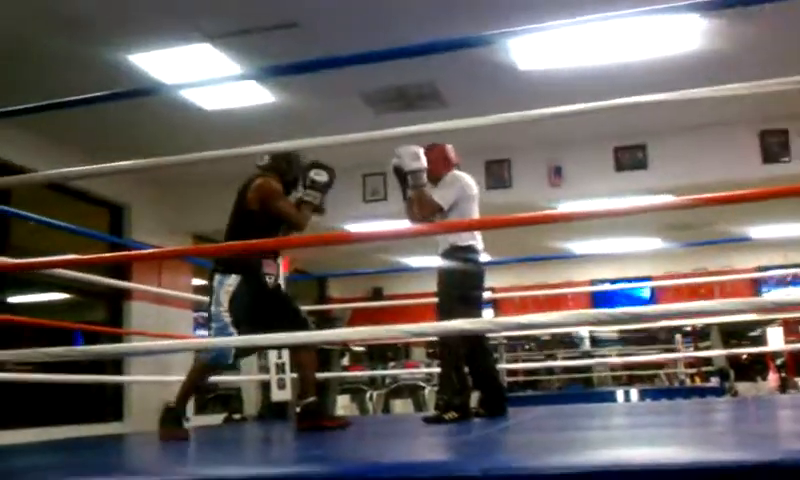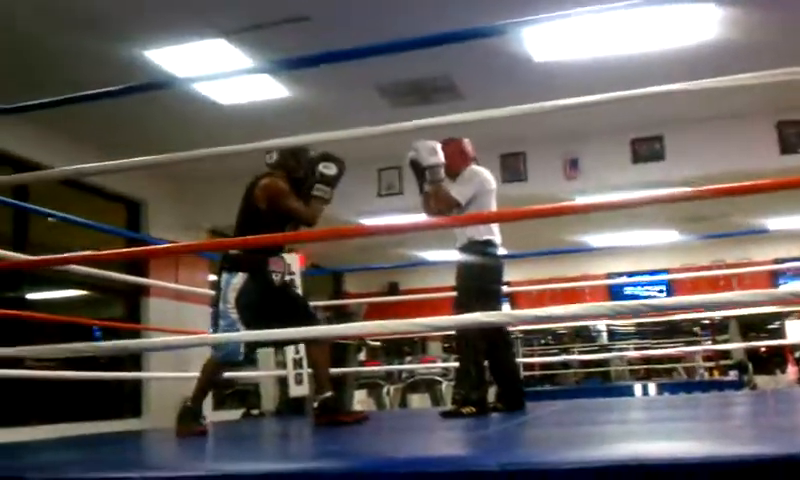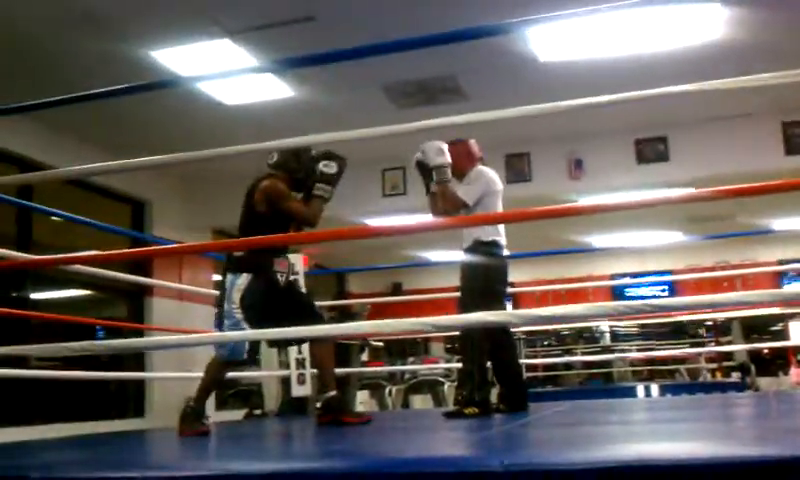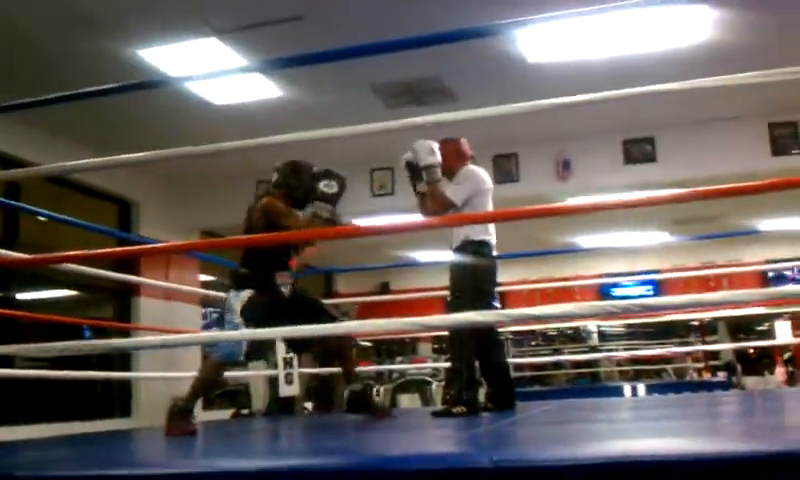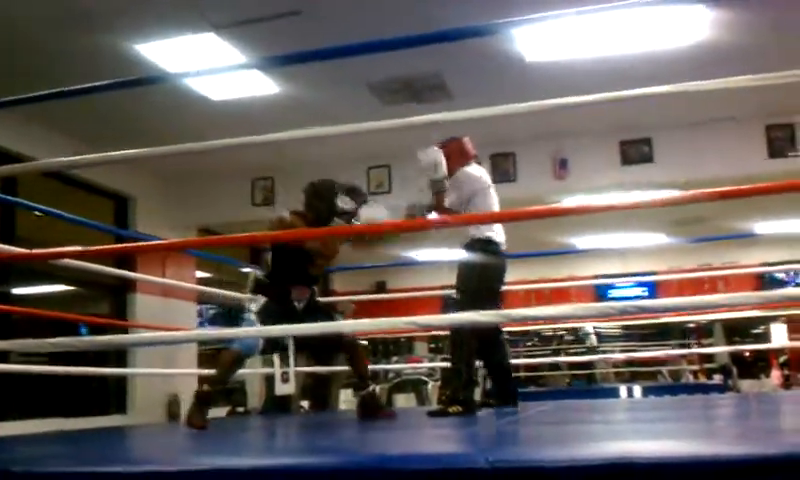
dt=0.2s
person 1, frame 1
left shoulder: (457, 179)
right shoulder: (448, 186)
left elbow: (425, 213)
right elbow: (417, 219)
left wrist: (416, 176)
right wrist: (407, 185)
left hip: (460, 261)
right hip: (464, 263)
left knee: (453, 332)
right knee: (470, 333)
left ankle: (454, 403)
right ankle: (492, 400)
person 1, frame 2
left shoulder: (474, 174)
right shoulder: (464, 181)
left elbow: (442, 207)
right elbow: (434, 212)
left wrist: (434, 170)
right wrist: (423, 179)
left hip: (478, 255)
right hip: (482, 257)
left knee: (470, 326)
right knee: (490, 327)
left ankle: (472, 398)
right ankle: (510, 395)
person 1, frame 3
left shoulder: (481, 174)
right shoulder: (470, 181)
left elbow: (448, 209)
right elbow: (439, 212)
left wrist: (441, 170)
right wrist: (429, 178)
left hip: (484, 257)
right hip: (487, 259)
left knee: (474, 327)
right knee: (494, 328)
left ankle: (475, 398)
right ankle: (513, 395)
person 1, frame 4
left shoulder: (471, 173)
right shoulder: (461, 180)
left elbow: (438, 209)
right elbow: (429, 211)
left wrist: (430, 169)
right wrist: (418, 178)
left hip: (473, 256)
right hip: (476, 257)
left knee: (463, 326)
right knee: (482, 327)
left ankle: (463, 397)
right ankle: (501, 394)
person 1, frame 5
left shoulder: (467, 175)
right shoulder: (475, 177)
left elbow: (445, 215)
right elbow: (448, 213)
left wrist: (437, 178)
left hip: (481, 253)
right hip: (490, 255)
left knee: (465, 325)
right knee: (485, 326)
left ankle: (460, 398)
right ankle: (505, 391)
person 2, frame 1
left shoulder: (269, 192)
right shoulder: (265, 185)
left elbow: (284, 229)
right elbow: (298, 223)
left wrist: (308, 200)
right wrist: (315, 190)
left hip: (262, 277)
right hip: (236, 277)
left knee: (303, 334)
right knee: (221, 348)
left ankle: (309, 410)
right ankle: (173, 414)
person 2, frame 2
left shoulder: (278, 190)
right shoulder: (271, 184)
left elbow: (289, 228)
right elbow: (309, 218)
left wrist: (309, 193)
right wrist: (325, 184)
left hip: (269, 275)
right hip: (244, 275)
left knee: (315, 329)
right knee: (231, 347)
left ankle: (327, 405)
right ankle: (191, 412)
person 2, frame 3
left shoulder: (280, 191)
right shoulder: (271, 186)
left elbow: (293, 227)
right elbow: (310, 219)
left wrist: (312, 191)
right wrist: (325, 183)
left hip: (274, 275)
right hip: (249, 276)
left knee: (319, 328)
right knee: (234, 346)
left ankle: (331, 404)
right ankle: (193, 412)
person 2, frame 4
left shoulder: (283, 209)
right shoulder: (269, 205)
right wrist: (326, 200)
left hip: (280, 288)
right hip: (253, 289)
right knee: (231, 349)
left ankle: (359, 397)
right ankle: (181, 411)
person 2, frame 5
left shoulder: (324, 227)
right shoulder: (289, 222)
right elbow: (326, 251)
right wrist: (343, 217)
left hip: (305, 300)
right hip: (273, 298)
left knee: (349, 340)
right knee: (246, 345)
left ankle: (368, 401)
right ankle: (203, 400)
